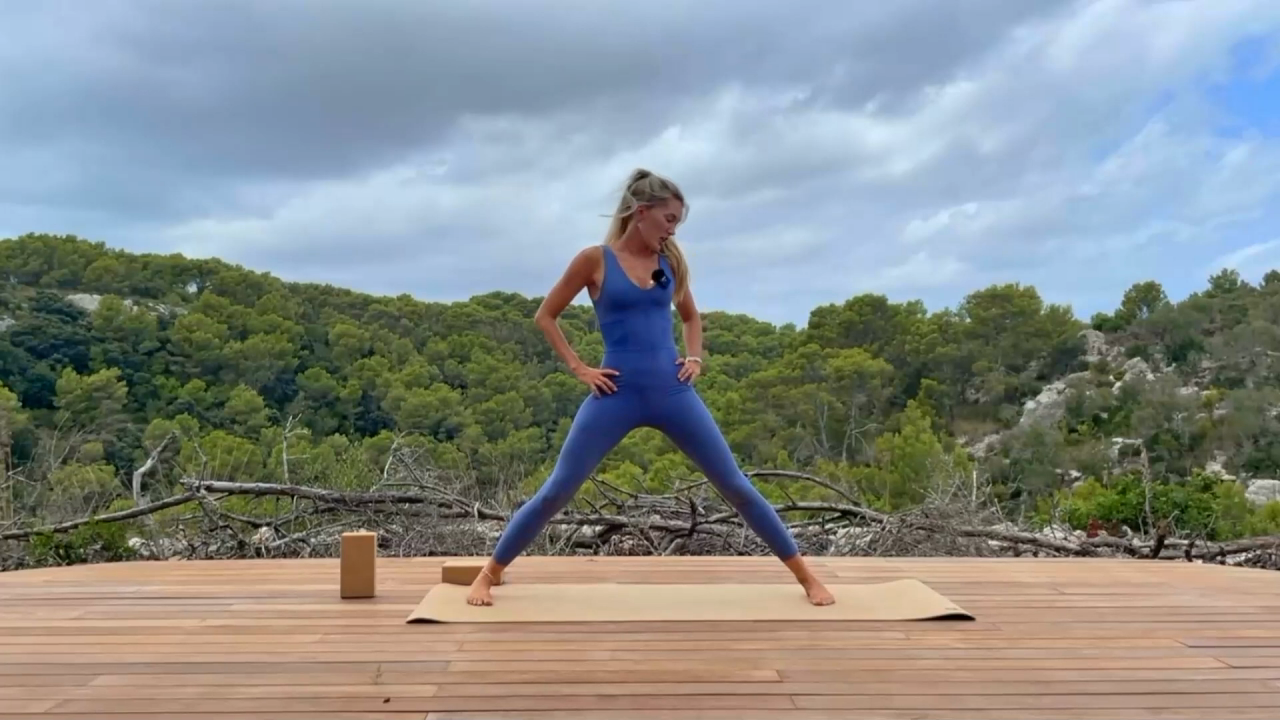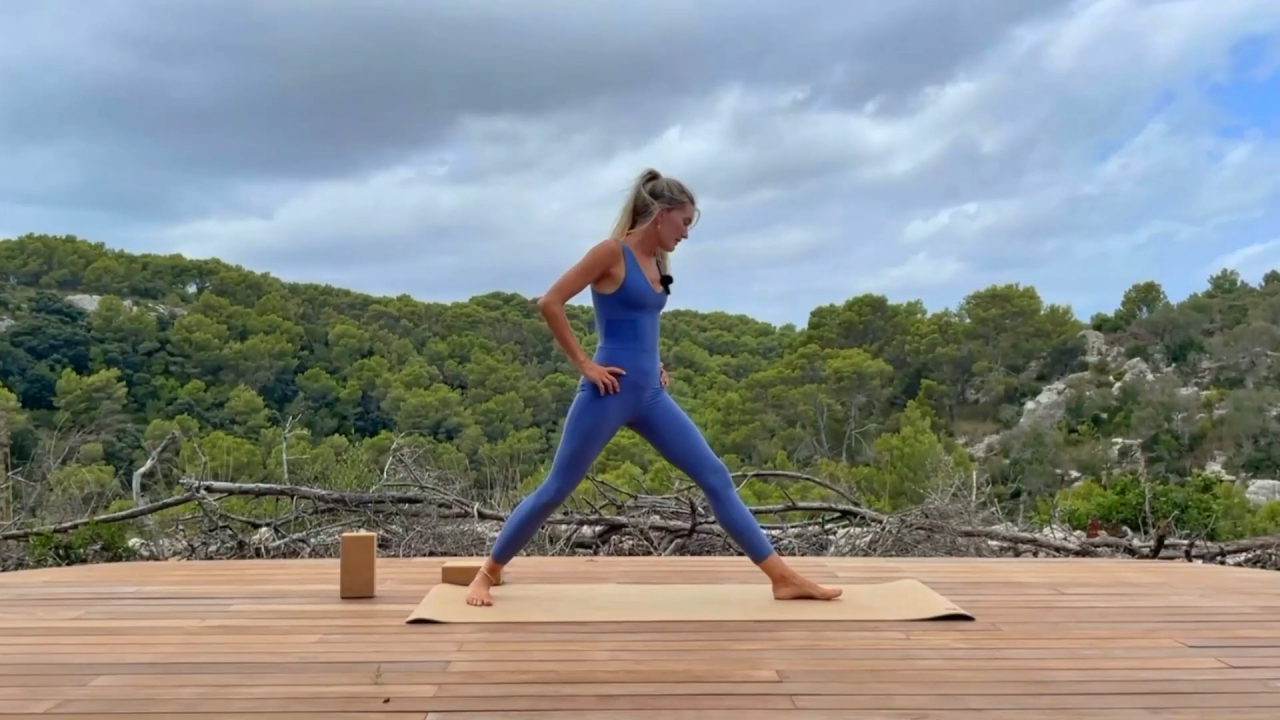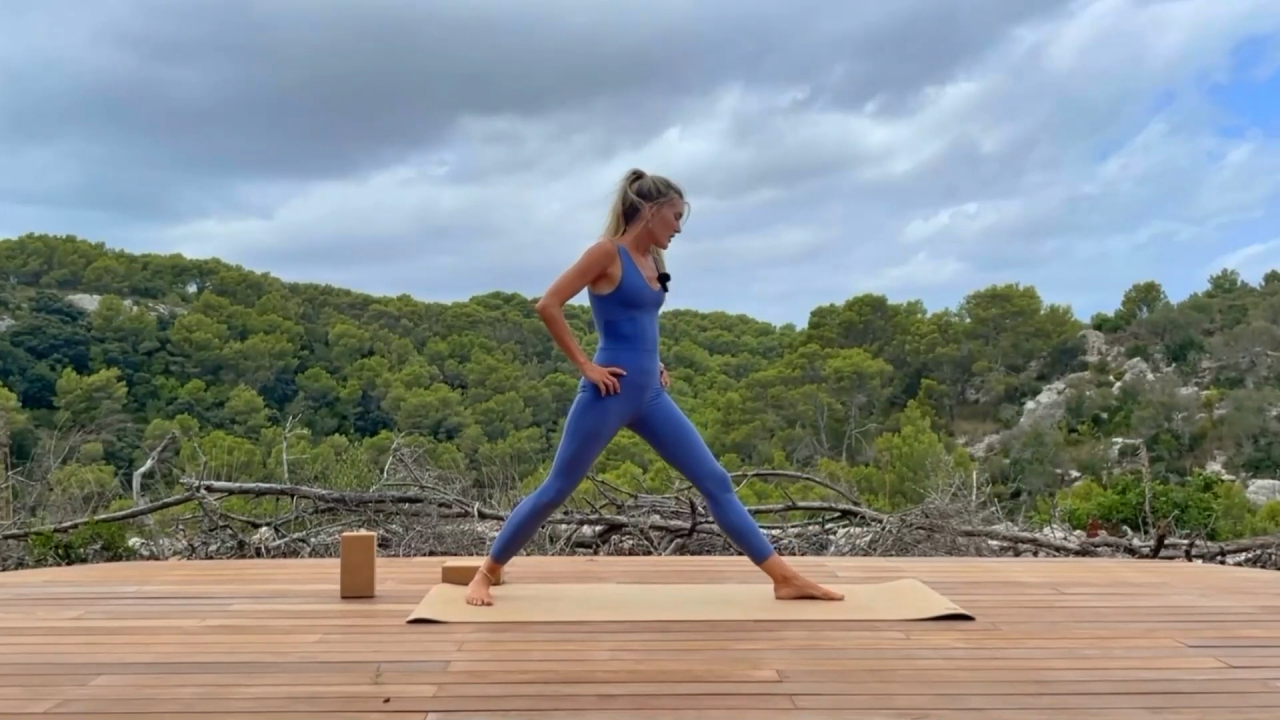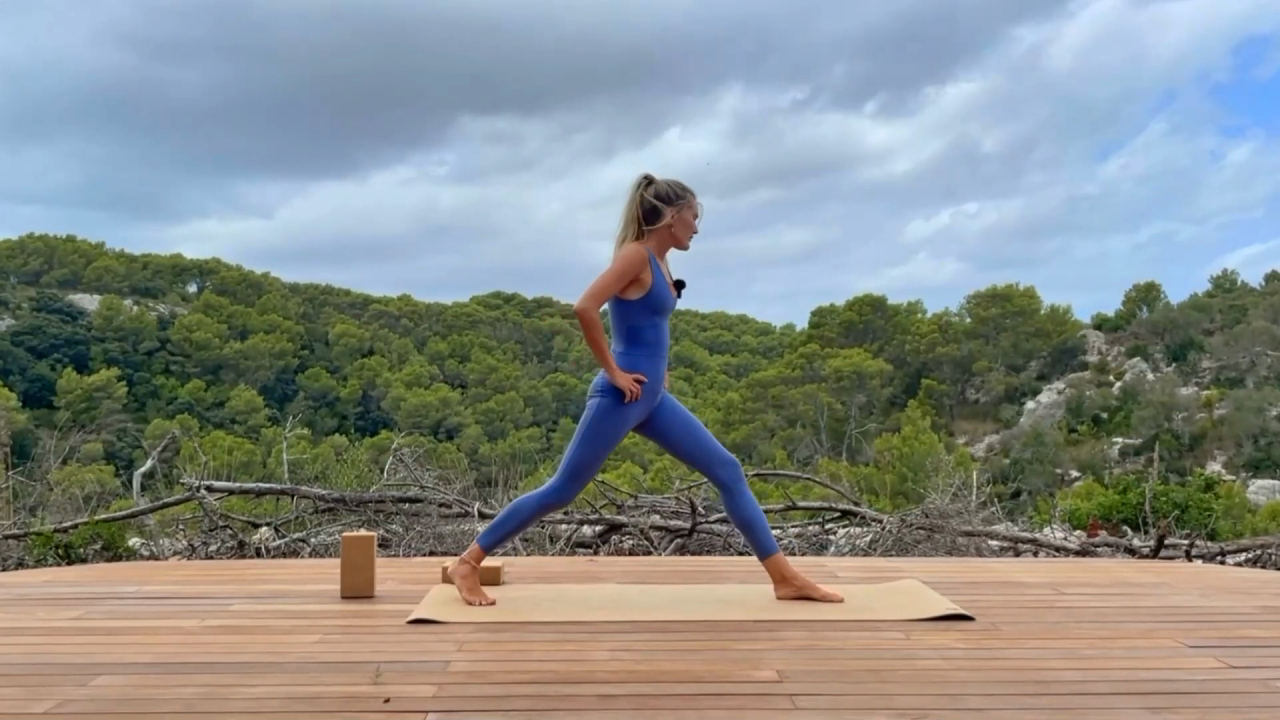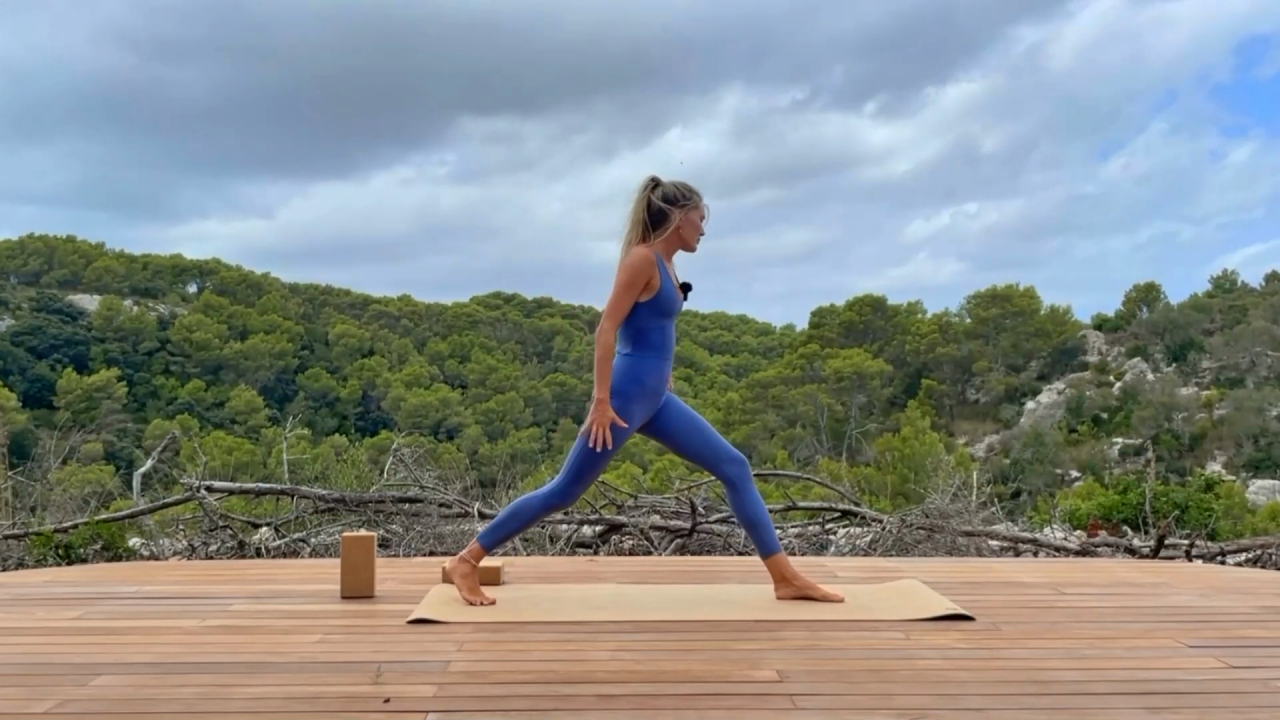
dt=1s
person 1, frame 1
left shoulder: (670, 260)
right shoulder: (595, 259)
left elbow: (690, 316)
right elbow: (545, 316)
left wrist: (694, 358)
right wrist: (579, 367)
left hip: (673, 392)
right hip: (616, 394)
left knee: (735, 486)
right knee: (555, 492)
left ankle: (805, 575)
right ankle: (489, 573)
person 1, frame 2
left shoulder: (657, 262)
right shoulder: (611, 252)
right elbow: (549, 303)
right wrist: (584, 363)
left hip: (651, 393)
right hip: (609, 392)
left knee: (716, 478)
right knee: (556, 490)
left ankle: (783, 578)
right ankle: (487, 575)
person 1, frame 3
left shoulder: (652, 260)
right shoulder: (607, 251)
right elbow: (548, 305)
right wrist: (585, 365)
left hip: (651, 394)
right hip: (609, 393)
left knee: (716, 482)
right knee: (556, 490)
left ankle: (784, 578)
right ankle: (484, 574)
person 1, frame 4
left shoulder: (657, 261)
right shoulder: (636, 254)
right elbow: (585, 307)
right wrist: (612, 370)
left hip: (652, 396)
right hip: (620, 396)
left knee: (728, 471)
right knee: (561, 490)
left ankle: (785, 577)
right ankle: (467, 563)
person 1, frame 5
left shoulder: (663, 263)
right shoulder: (642, 257)
right elbow: (606, 328)
right wrist: (601, 400)
left hip: (656, 398)
right hip: (626, 395)
left knee: (735, 468)
right knee: (564, 492)
left ankle: (786, 578)
right ankle: (467, 562)
